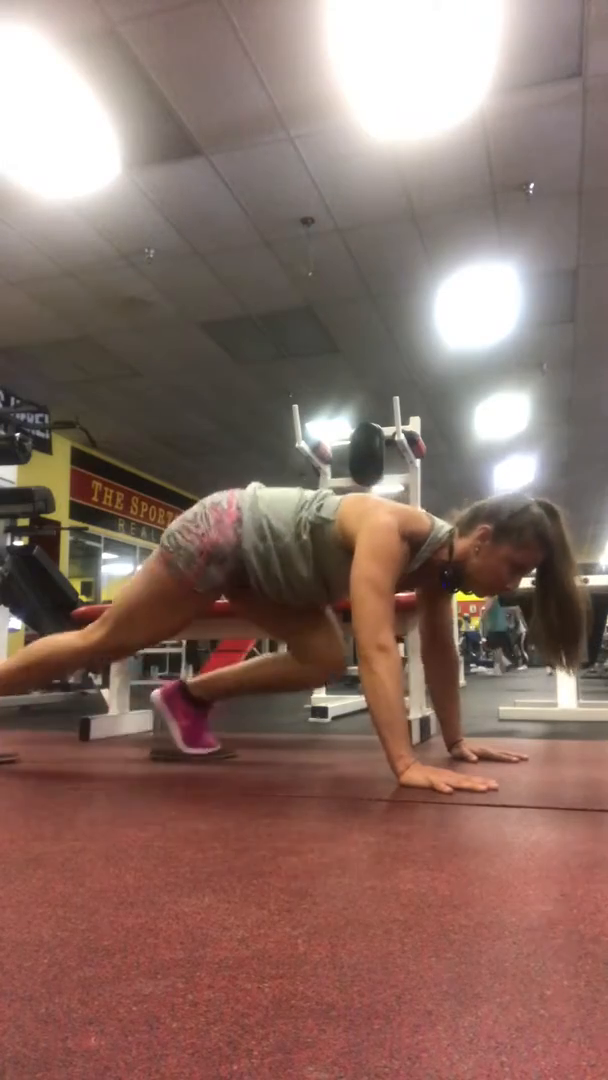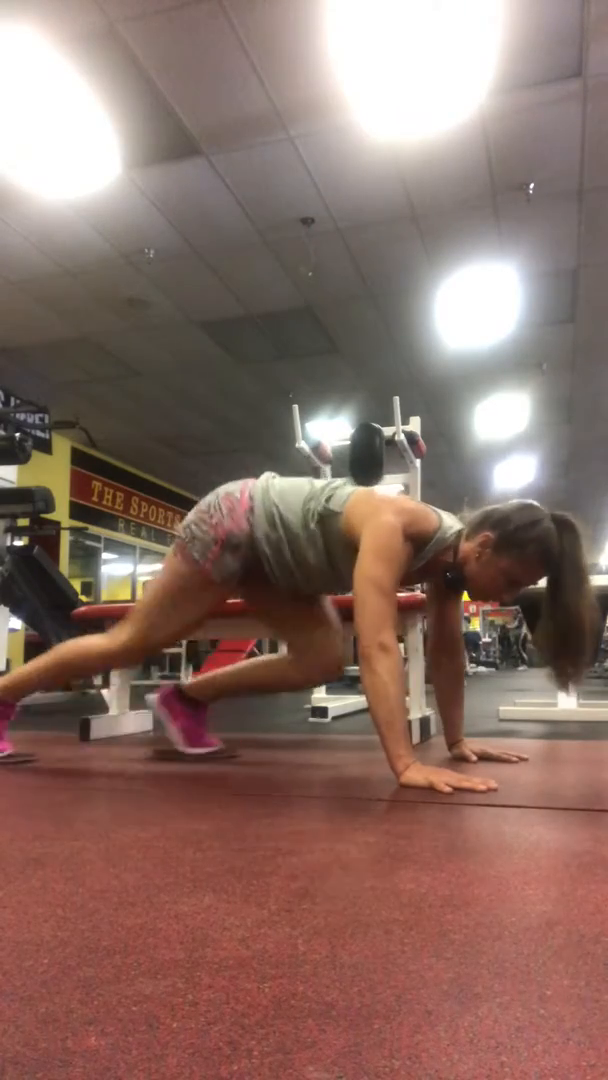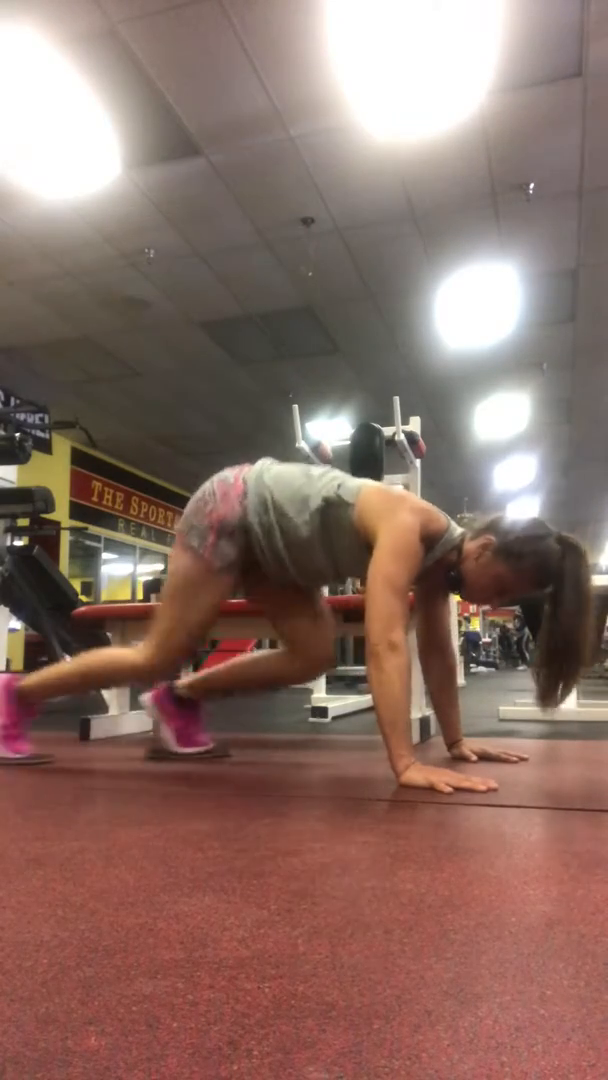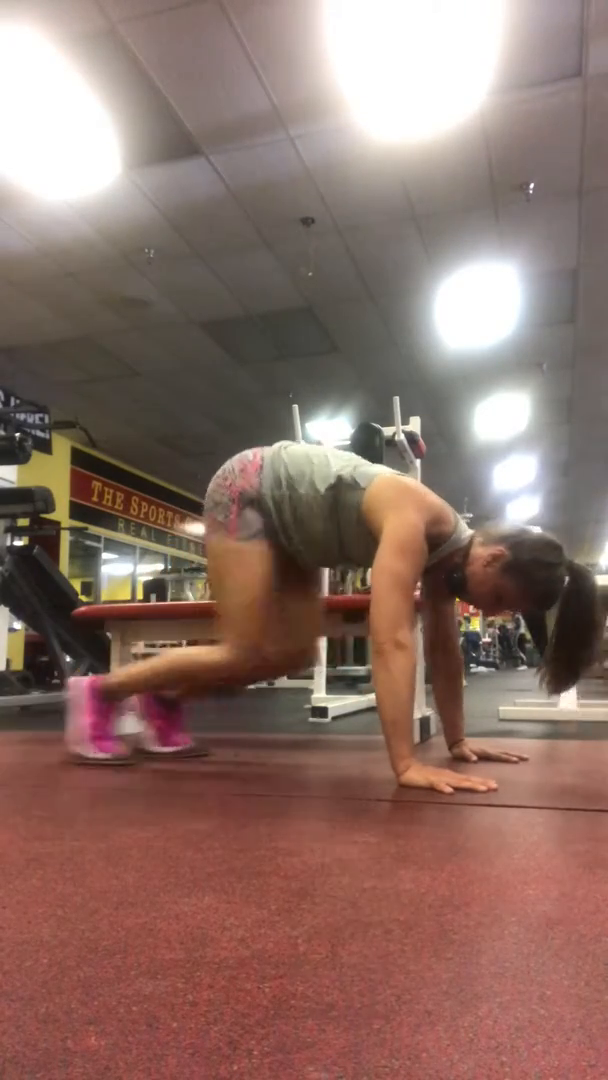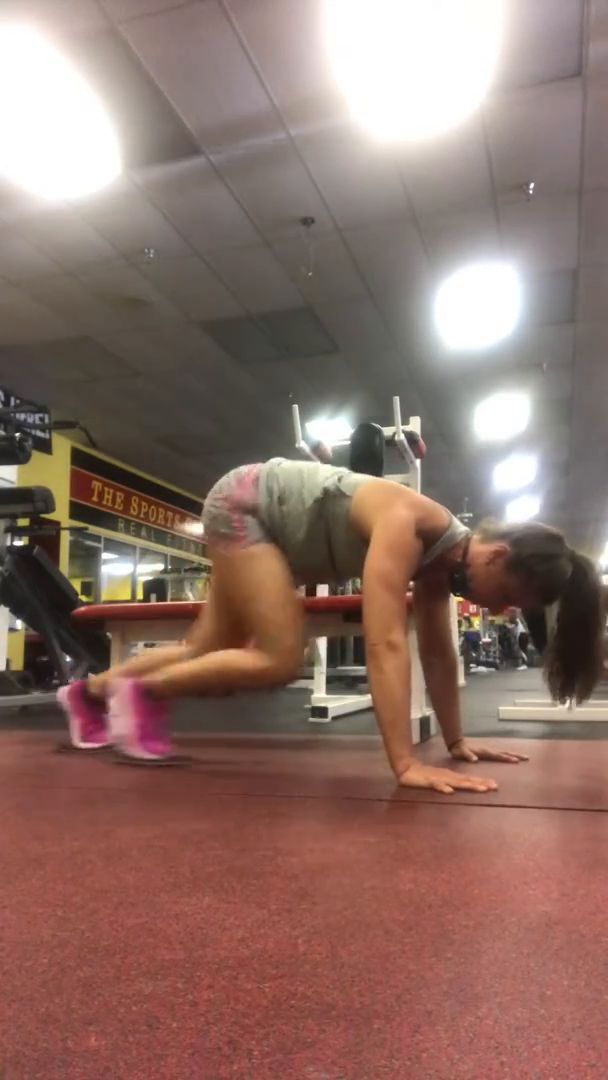
dt=1s
person 1, frame 1
left shoulder: (437, 560)
right shoulder: (390, 533)
left elbow: (439, 653)
right elbow: (377, 648)
left wrist: (456, 742)
right wrist: (406, 764)
left hip: (254, 555)
right hip: (217, 535)
left knee: (324, 662)
right knee: (103, 644)
left ankle: (187, 698)
person 1, frame 2
left shoulder: (447, 553)
right shoulder: (394, 529)
left elbow: (446, 651)
right elbow: (378, 647)
left wrist: (457, 742)
right wrist: (405, 764)
left hip: (269, 548)
right hip: (233, 524)
left knee: (323, 660)
right knee: (129, 644)
left ankle: (186, 700)
person 1, frame 3
left shoulder: (438, 555)
right shoulder: (408, 529)
left elbow: (436, 650)
right elbow: (387, 645)
left wrist: (456, 741)
right wrist: (406, 764)
left hip: (266, 532)
right hip: (230, 512)
left knee: (311, 656)
right knee: (155, 658)
left ankle: (180, 700)
person 1, frame 4
left shoulder: (452, 549)
right shoulder: (413, 525)
left elbow: (443, 645)
right elbow: (392, 642)
left wrist: (457, 740)
right wrist: (406, 764)
left hip: (290, 519)
right hip: (248, 489)
left knee: (291, 650)
right knee: (245, 655)
left ankle: (161, 698)
right ankle: (101, 690)
person 1, frame 5
left shoulder: (443, 556)
right shoulder: (405, 525)
left elbow: (437, 648)
right elbow: (386, 643)
left wrist: (456, 741)
right wrist: (406, 764)
left hip: (273, 525)
right hip: (244, 502)
left knee: (207, 652)
right knee: (280, 661)
left ankle: (93, 693)
right ankle: (141, 690)
